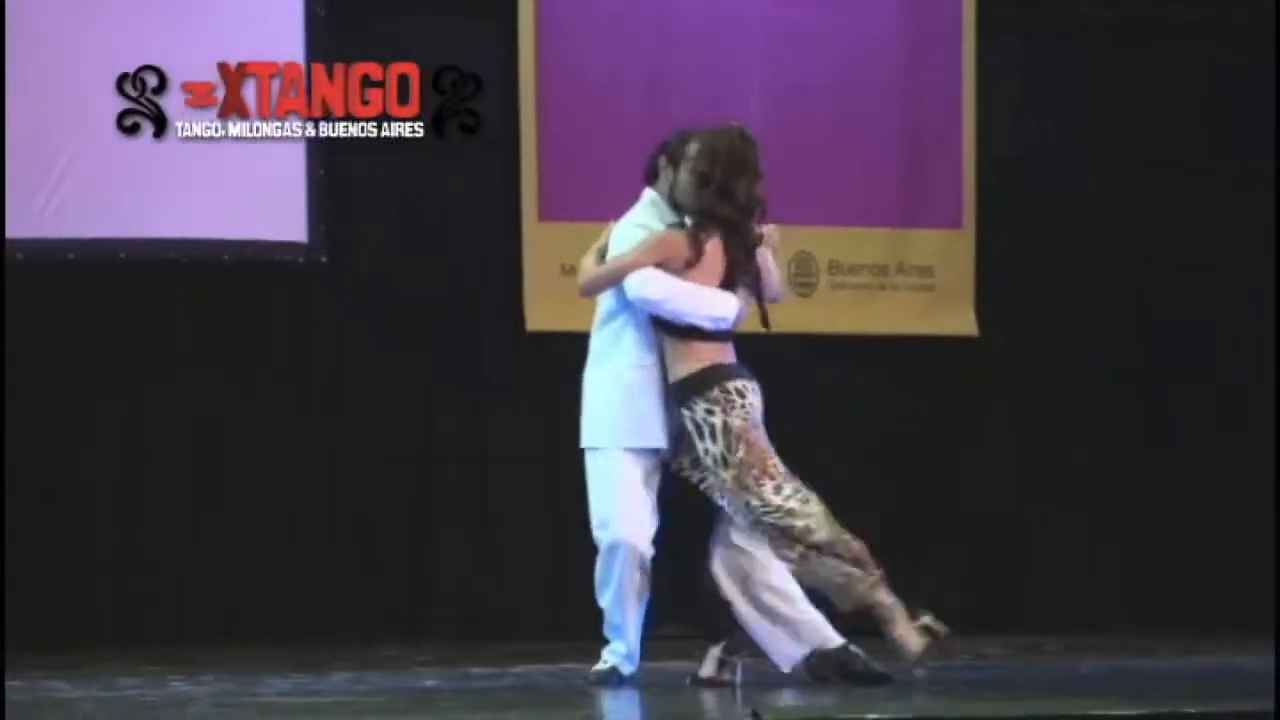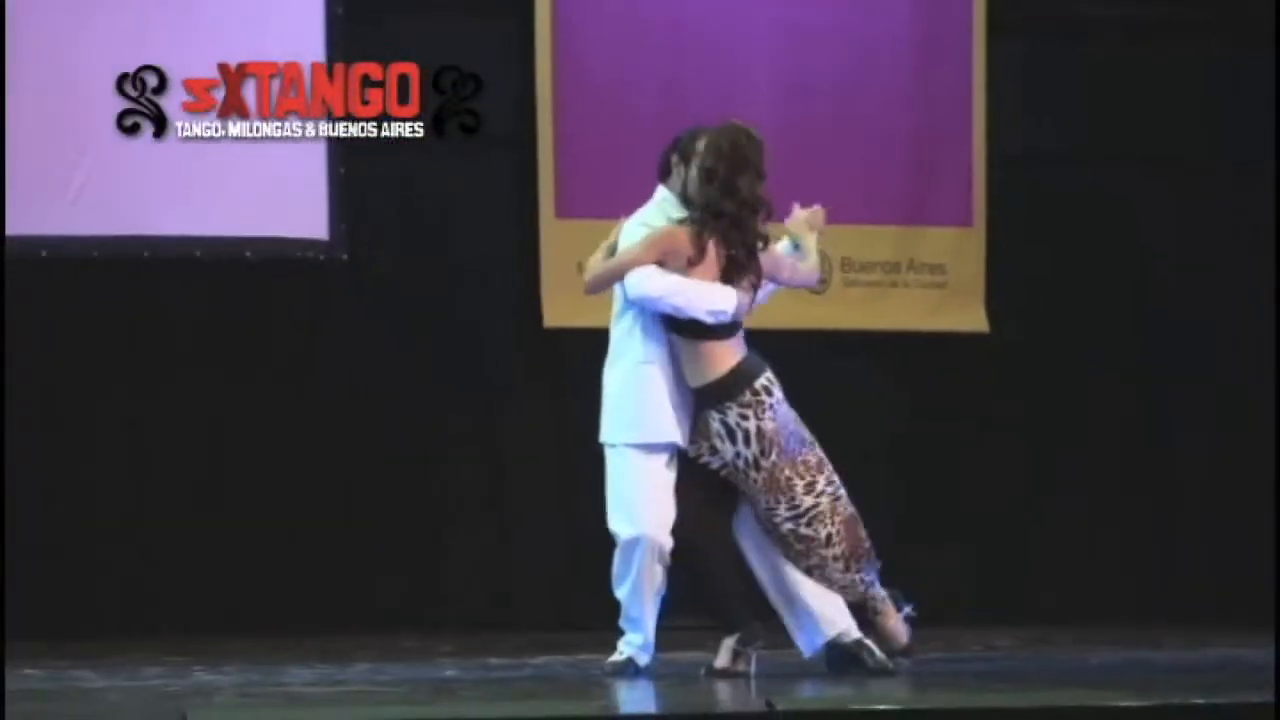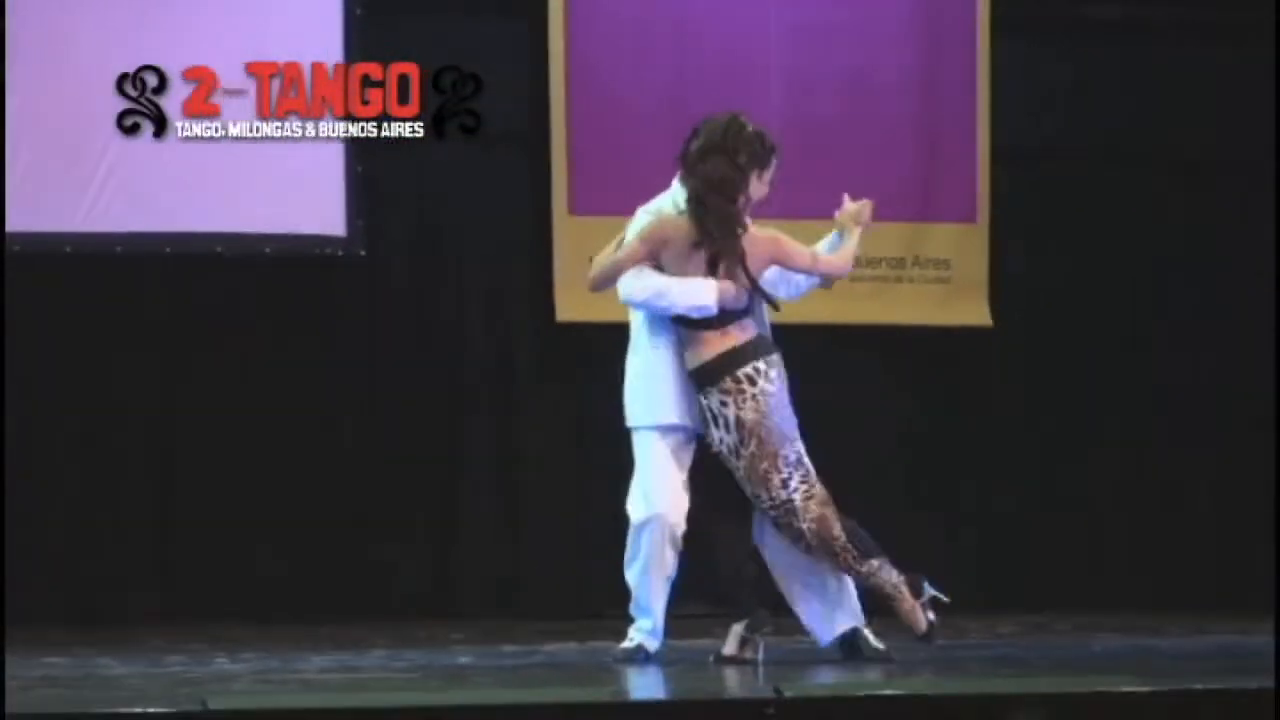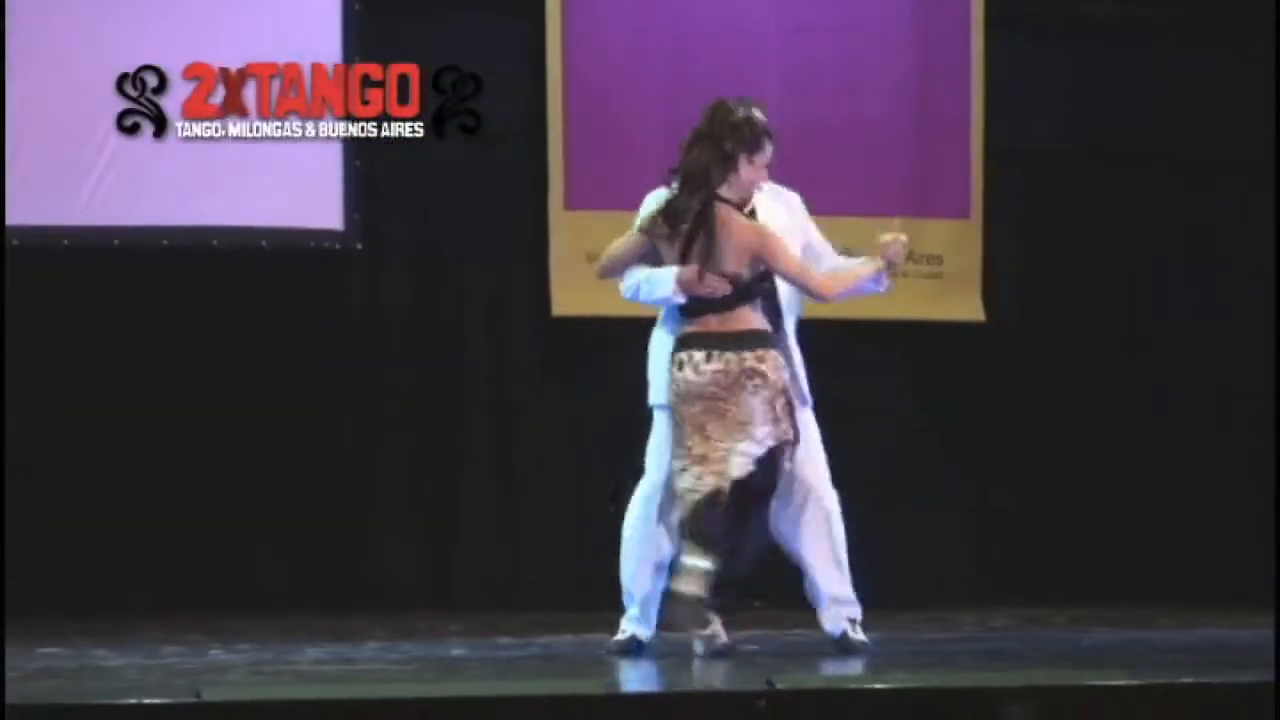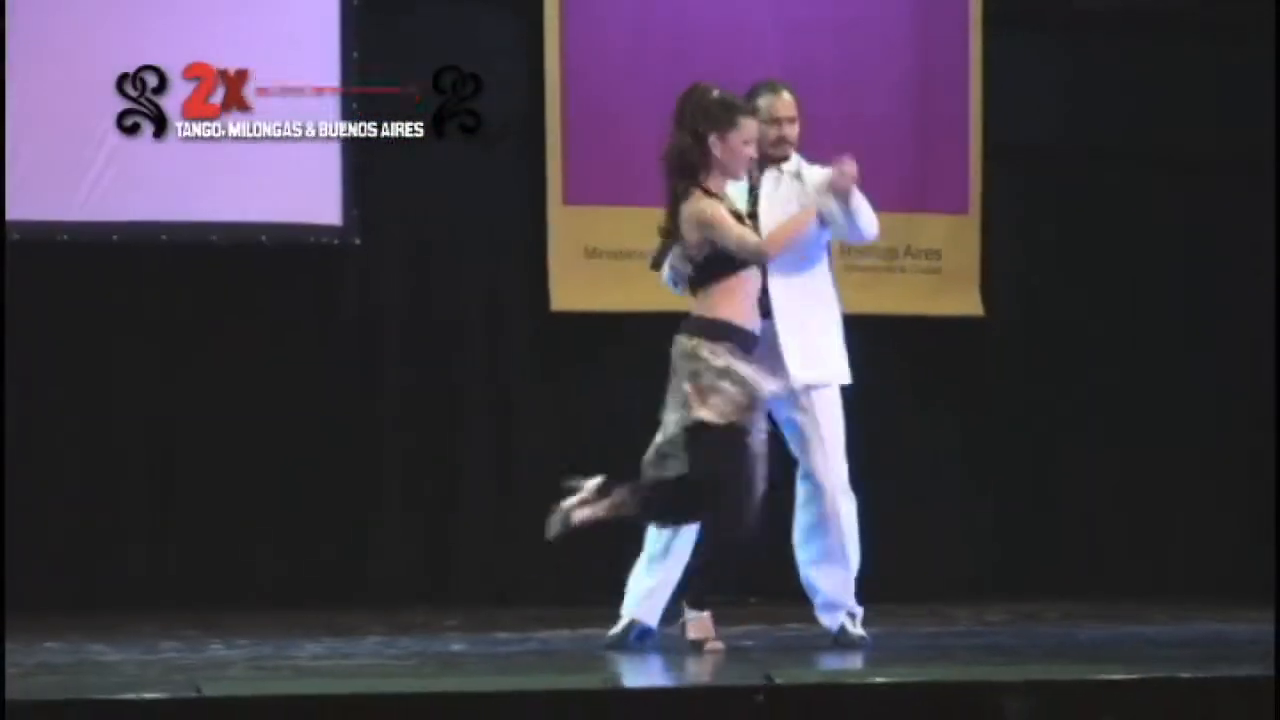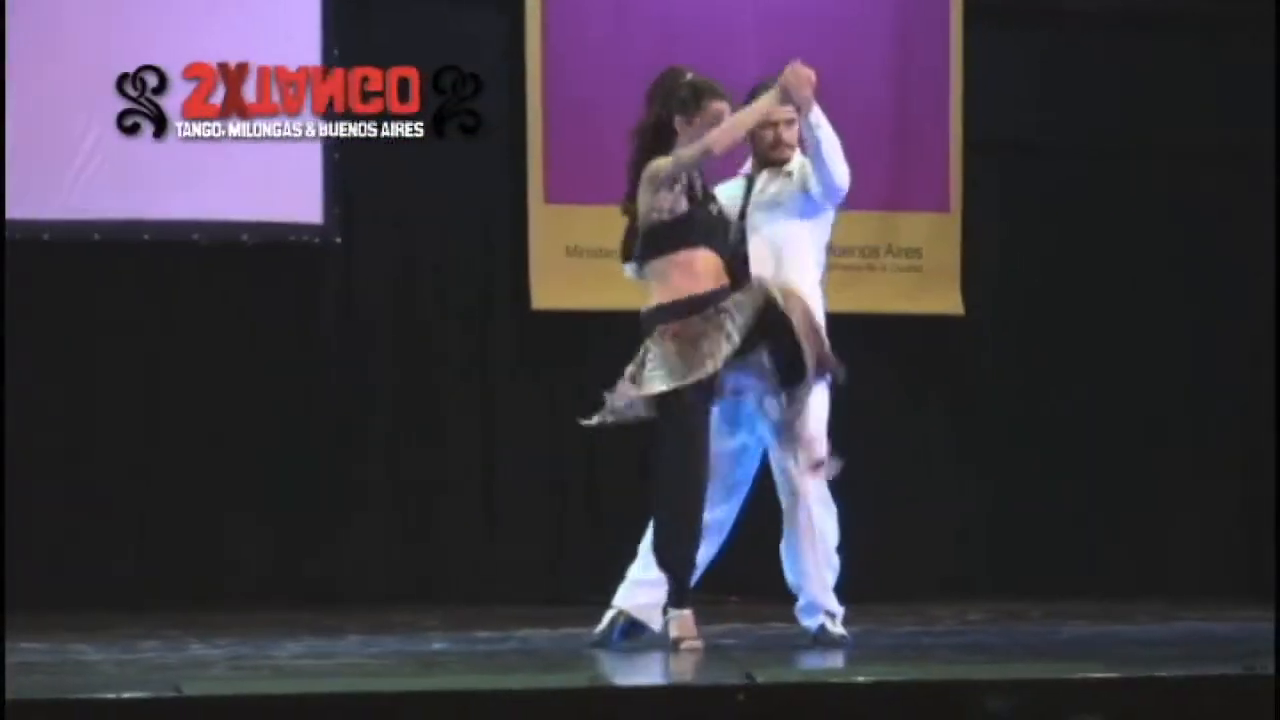
dt=0.2s
person 1, frame 1
right shoulder: (636, 229)
right elbow: (648, 289)
right wrist: (726, 308)
right hip: (627, 411)
right knee: (627, 537)
left ankle: (813, 642)
right ankle: (621, 653)
person 1, frame 2
right shoulder: (647, 227)
left elbow: (749, 287)
right elbow: (646, 286)
right wrist: (728, 300)
right hip: (649, 406)
left knee: (766, 518)
right knee: (645, 531)
left ankle: (835, 634)
right ankle: (636, 644)
person 1, frame 3
right shoulder: (659, 217)
left elbow: (786, 282)
right elbow: (634, 286)
left wrist: (842, 239)
right wrist: (712, 292)
right hip: (668, 393)
right knee: (658, 513)
left ankle: (844, 623)
right ankle: (645, 629)
person 1, frame 4
left shoulder: (783, 203)
right shoulder: (670, 201)
left elbow: (827, 271)
right elbow: (633, 279)
left wrist: (877, 271)
right wrist: (679, 282)
left knee: (809, 490)
right knee: (660, 496)
left ankle: (841, 616)
right ankle: (636, 622)
person 1, frame 5
left shoulder: (817, 183)
right shoulder: (720, 195)
left elbow: (860, 230)
right elbow: (681, 270)
left wrist: (850, 196)
right wrist: (678, 264)
left hip: (804, 358)
left knee: (827, 483)
left ankle: (841, 613)
right ankle: (642, 609)
person 1, frame 6
left shoulder: (809, 183)
right shoulder: (725, 196)
left elbow: (836, 177)
left wrist: (810, 108)
left knee: (804, 488)
right knee: (706, 489)
left ankle: (822, 613)
right ankle: (640, 603)
person 2, frame 1
left shoulder: (672, 245)
right shoulder: (746, 251)
left elbow: (588, 283)
right elbow: (771, 285)
left wrist: (598, 250)
left hip: (710, 405)
right hip: (728, 394)
left knee: (789, 516)
left ankle: (889, 612)
person 2, frame 2
left shoulder: (670, 240)
right shoulder: (752, 248)
left elbow: (592, 282)
right elbow: (806, 275)
left wrist: (607, 245)
right wrist: (804, 234)
left hip: (730, 407)
right hip: (749, 389)
left knee: (808, 511)
left ankle: (878, 607)
person 2, frame 3
left shoulder: (669, 228)
right shoulder: (761, 239)
left elbow: (597, 280)
right elbow: (834, 266)
left wrist: (621, 244)
right wrist: (851, 227)
left hip: (725, 390)
right hip: (759, 374)
left knee: (792, 503)
person 2, frame 4
left shoulder: (668, 217)
right shoulder: (749, 233)
left elbow: (606, 267)
right elbow: (826, 288)
right wrist: (882, 259)
left hip: (692, 368)
right hip: (756, 365)
left knee: (704, 484)
right knee: (750, 488)
person 2, frame 5
left shoulder: (707, 206)
right shoulder: (704, 209)
left elbow: (682, 263)
right elbow: (763, 249)
right wrist: (822, 200)
left hip: (723, 356)
right hip: (718, 357)
right knee: (731, 496)
left ankle: (608, 495)
person 2, frame 6
left shoulder: (697, 190)
right shoulder: (659, 174)
right elbow: (713, 147)
right wrist: (777, 95)
left hip: (718, 325)
right hip: (675, 333)
left knee: (778, 312)
right knee: (683, 476)
left ankle: (794, 433)
right ankle: (679, 611)
